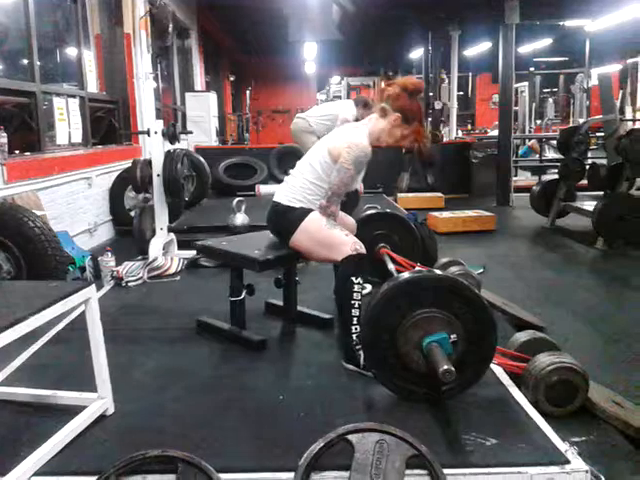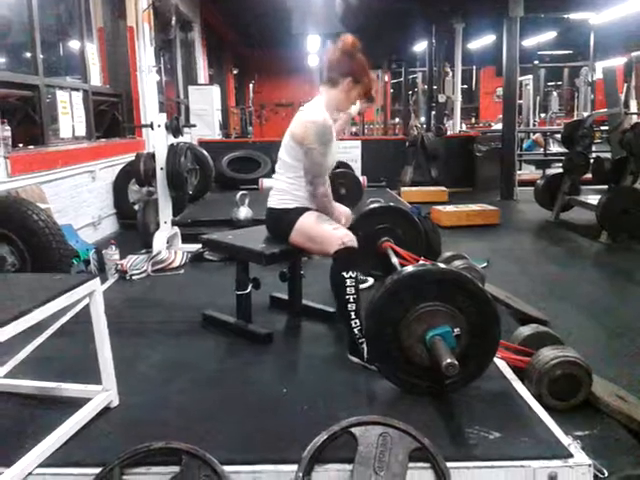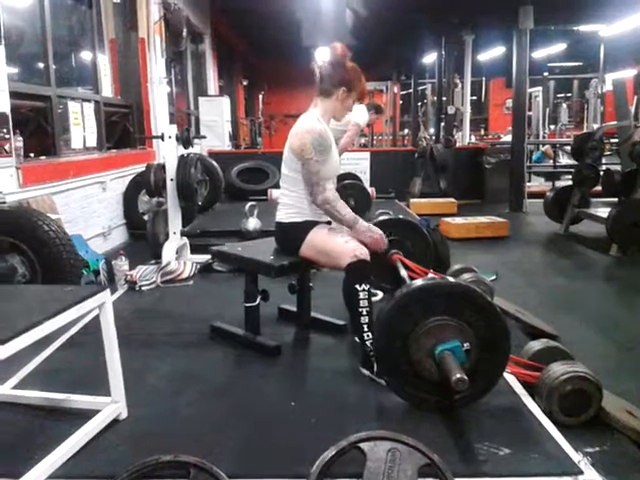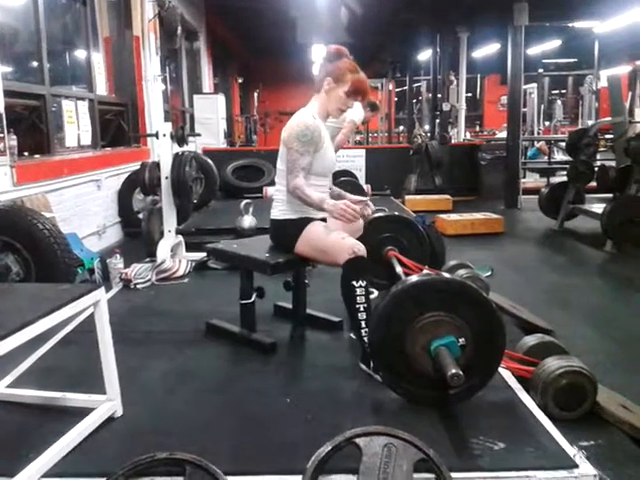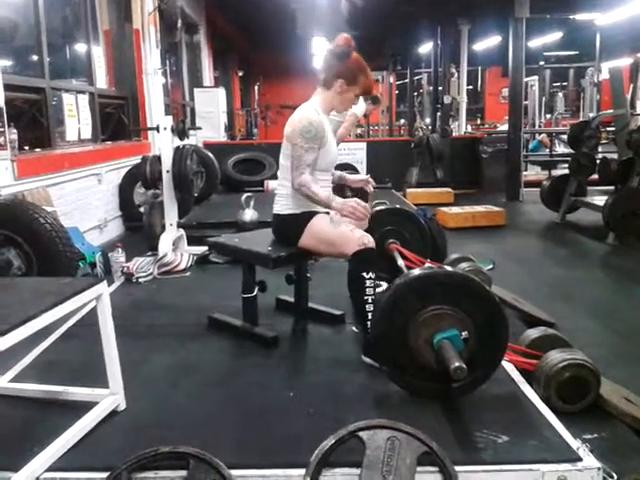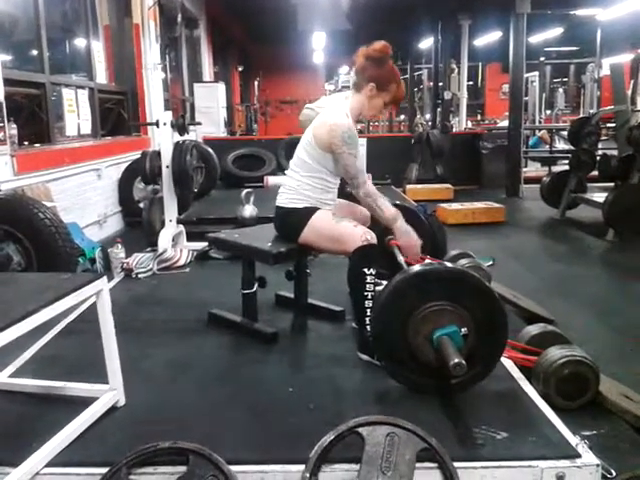
dt=0.5s
person 1, frame 1
left shoulder: (357, 131)
right shoulder: (359, 147)
right elbow: (330, 202)
left wrist: (342, 232)
right wrist: (338, 237)
left hip: (300, 207)
right hip: (289, 213)
left knee: (356, 231)
right knee: (353, 253)
right ankle: (353, 352)
person 1, frame 2
left shoulder: (319, 111)
right shoulder: (319, 121)
right elbow: (317, 187)
left wrist: (338, 216)
right wrist: (335, 220)
left hip: (300, 204)
right hip: (286, 213)
left knee: (356, 222)
right knee: (345, 244)
left ankle: (353, 294)
right ankle: (358, 345)
person 1, frame 3
left shoulder: (315, 124)
right shoulder: (314, 131)
right elbow: (320, 196)
left wrist: (355, 219)
right wrist: (358, 225)
left hip: (310, 220)
right hip: (296, 226)
left knee: (363, 238)
right knee: (357, 256)
left ankle: (364, 307)
right ankle: (371, 357)
person 1, frame 4
left shoulder: (317, 123)
right shoulder: (306, 124)
right elbow: (295, 185)
left wrist: (345, 198)
right wrist: (329, 205)
left hip: (309, 217)
right hip: (290, 223)
left knee: (362, 224)
right knee: (354, 254)
left ankle: (361, 296)
right ankle: (370, 353)
person 1, frame 5
left shoulder: (318, 117)
right shoulder: (310, 120)
right elbow: (301, 182)
left wrist: (347, 178)
right wrist: (337, 204)
left hip: (310, 212)
right hip: (293, 218)
left knee: (364, 221)
right knee: (362, 245)
left ankle: (369, 293)
right ankle: (373, 345)
person 1, frame 6
left shoulder: (339, 114)
right shoulder: (340, 124)
left elbow: (355, 177)
right elbow: (359, 185)
left wrist: (390, 216)
right wrist: (398, 225)
left hip: (313, 205)
right hip: (296, 213)
left knee: (374, 220)
right knee: (364, 242)
left ankle: (372, 296)
right ankle: (369, 342)
